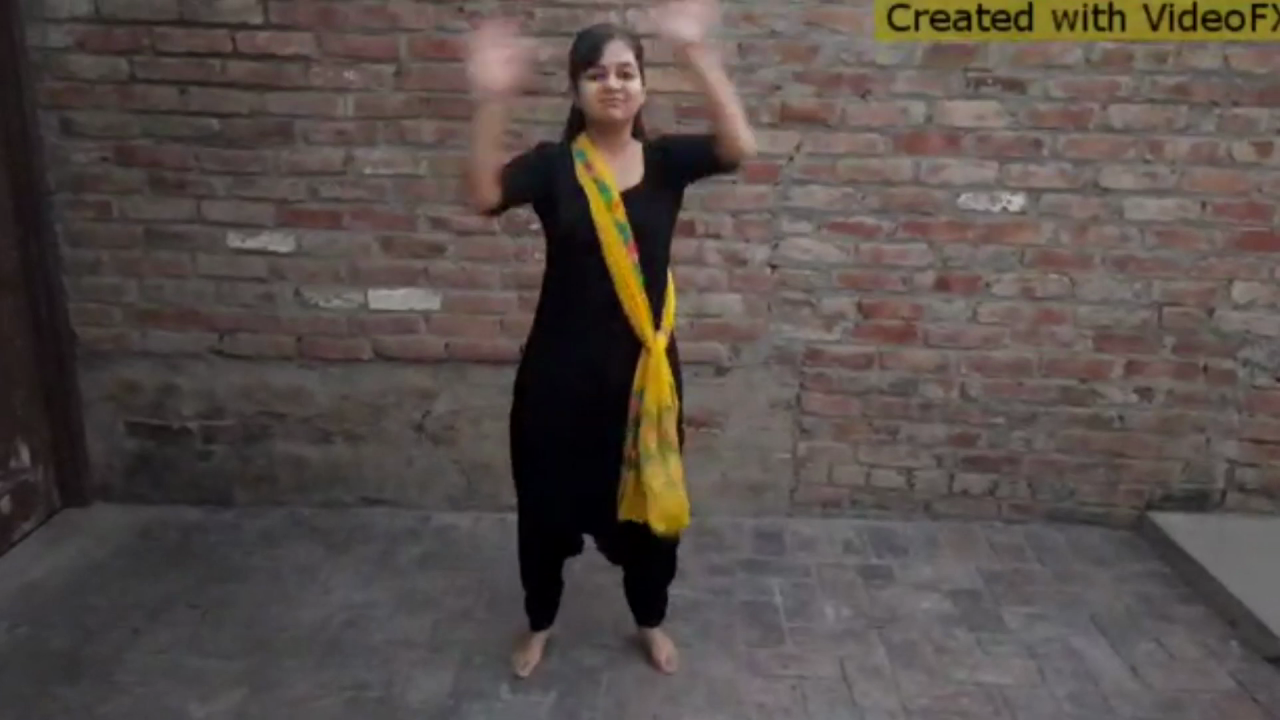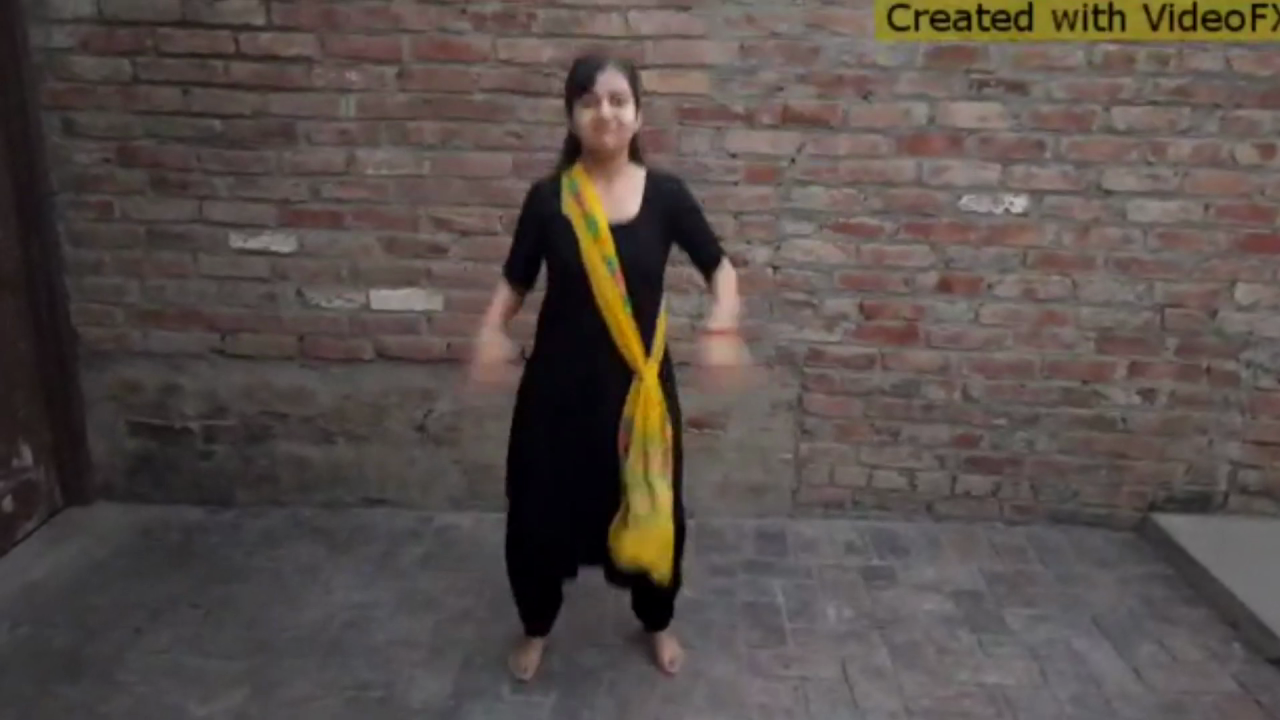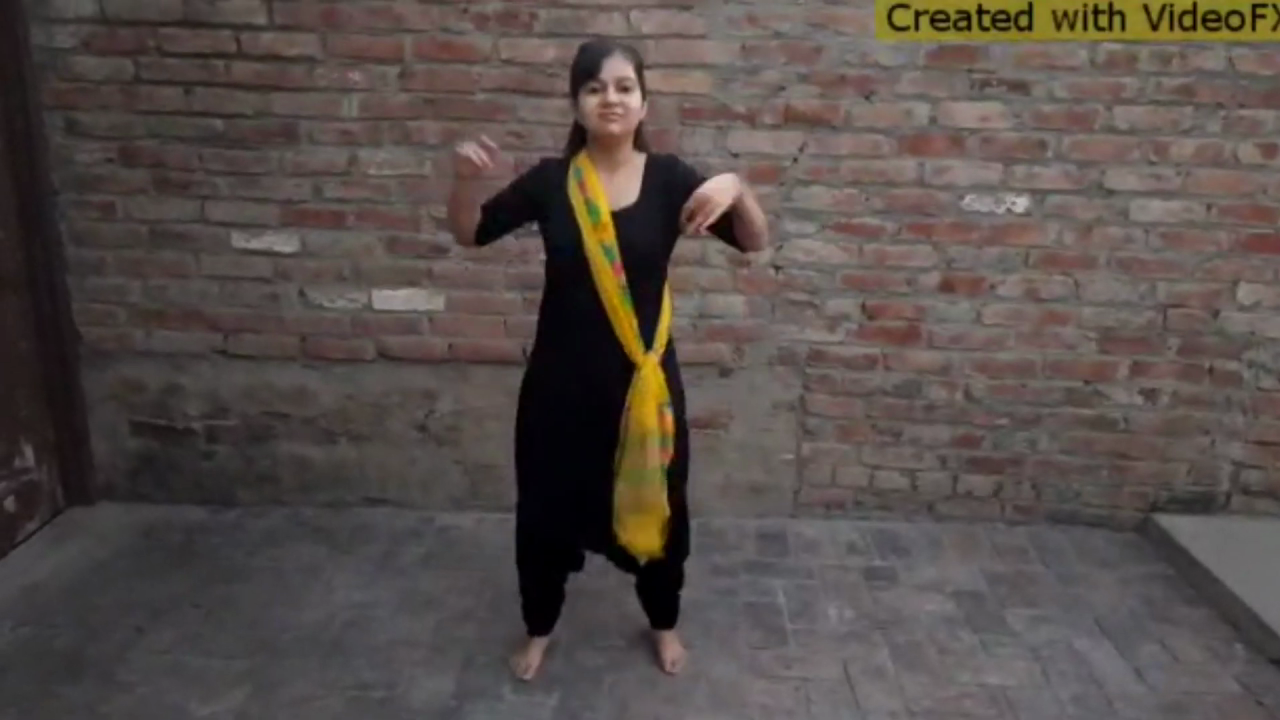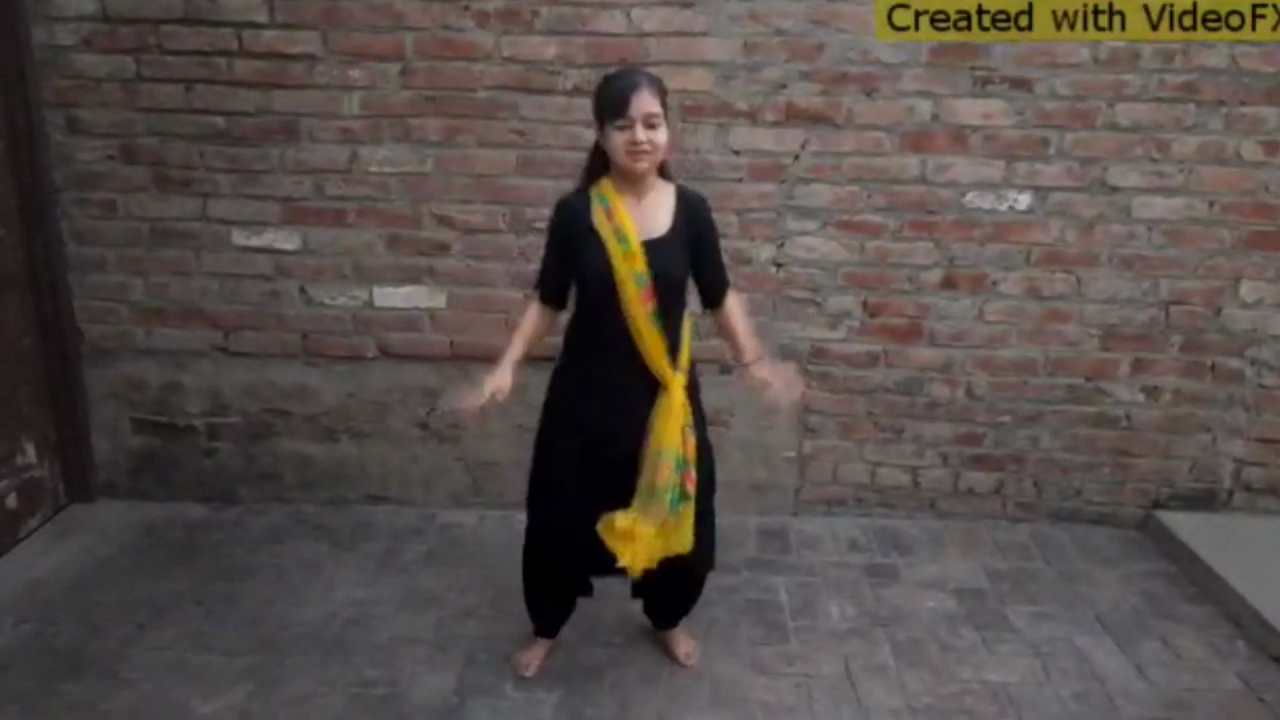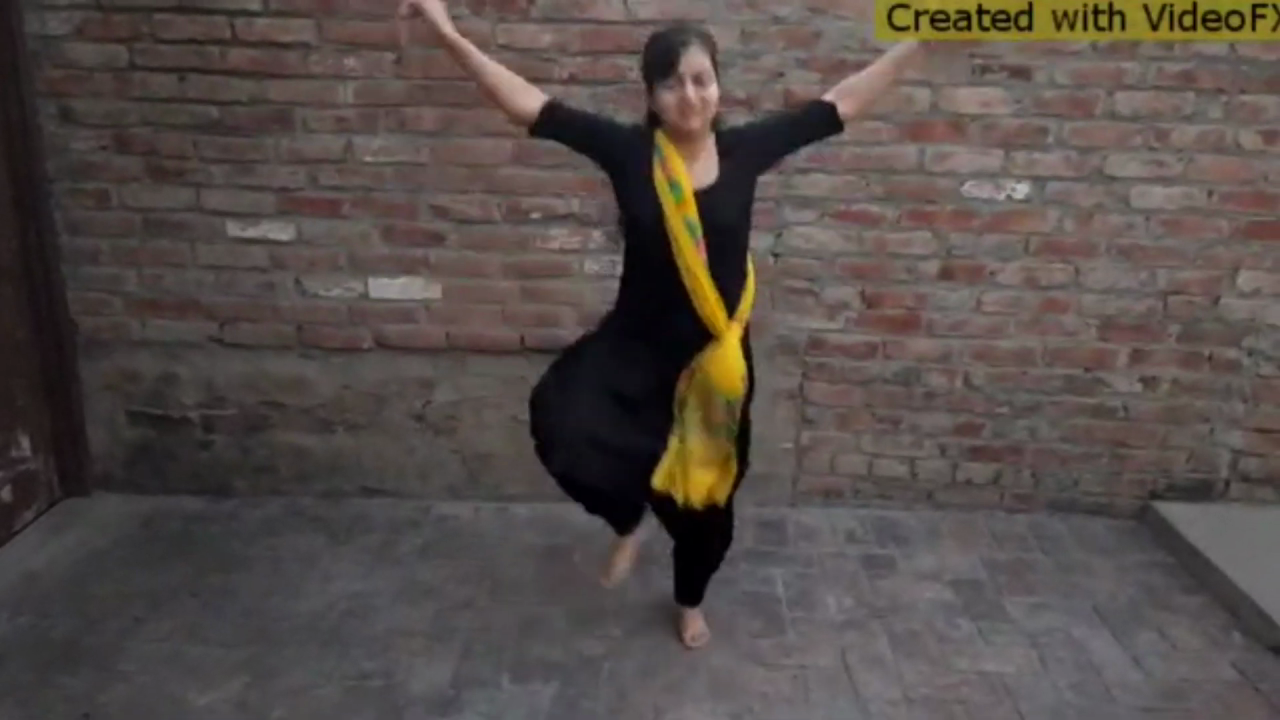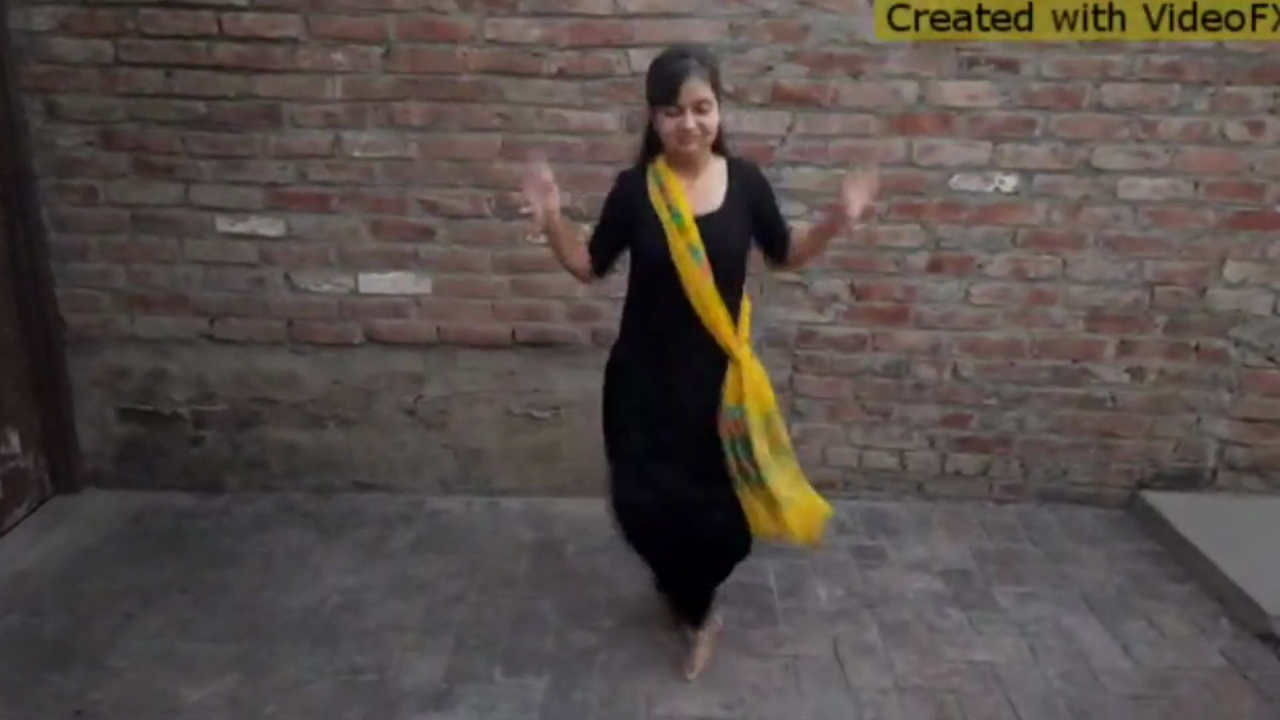
dt=0.3s
person 1, frame 1
left shoulder: (670, 159)
right shoulder: (550, 165)
left elbow: (737, 147)
right elbow: (482, 196)
right wrist: (492, 99)
left hip: (642, 363)
right hip: (561, 363)
left knee: (648, 497)
right knee: (547, 499)
left ankle: (651, 621)
right ankle: (539, 624)
person 1, frame 2
left shoulder: (665, 193)
right shoulder: (547, 196)
left elbow: (719, 267)
right elbow: (515, 282)
left wrist: (721, 327)
right wrist: (489, 332)
left hip: (640, 389)
right hip: (559, 387)
left knee: (652, 518)
right knee: (541, 517)
left ankle: (658, 624)
right ankle: (536, 628)
person 1, frame 3
left shoulder: (668, 176)
right shoulder: (548, 180)
left elbow: (754, 240)
right elbow: (469, 234)
left wrist: (735, 189)
right wrist: (466, 179)
left hip: (643, 378)
right hip: (561, 377)
left knee: (655, 508)
right knee: (547, 508)
left ankle: (664, 622)
right ankle: (539, 628)
person 1, frame 4
left shoulder: (691, 210)
right shoulder: (575, 211)
left elbow: (719, 294)
right elbow: (547, 300)
left wrist: (754, 359)
right wrist: (506, 367)
left hip: (665, 402)
right hip: (584, 400)
left knee: (685, 534)
right knee: (559, 527)
left ankle: (671, 618)
right ankle: (545, 628)
person 1, frame 5
left shoulder: (747, 148)
right shoulder: (623, 147)
left elbow: (838, 106)
right elbow: (531, 106)
left hip: (716, 350)
right hip: (633, 345)
left knee: (706, 486)
right knee: (561, 424)
left ankle: (690, 601)
right ankle: (627, 518)
person 1, frame 6
left shoulder: (746, 181)
right shoulder: (633, 188)
left elbow: (786, 254)
right elbow: (590, 267)
left wrist: (842, 217)
right wrist: (551, 220)
left hip: (721, 375)
right hip: (646, 373)
left knee: (723, 508)
right knee: (656, 509)
left ankle: (696, 610)
right ankle: (691, 608)
